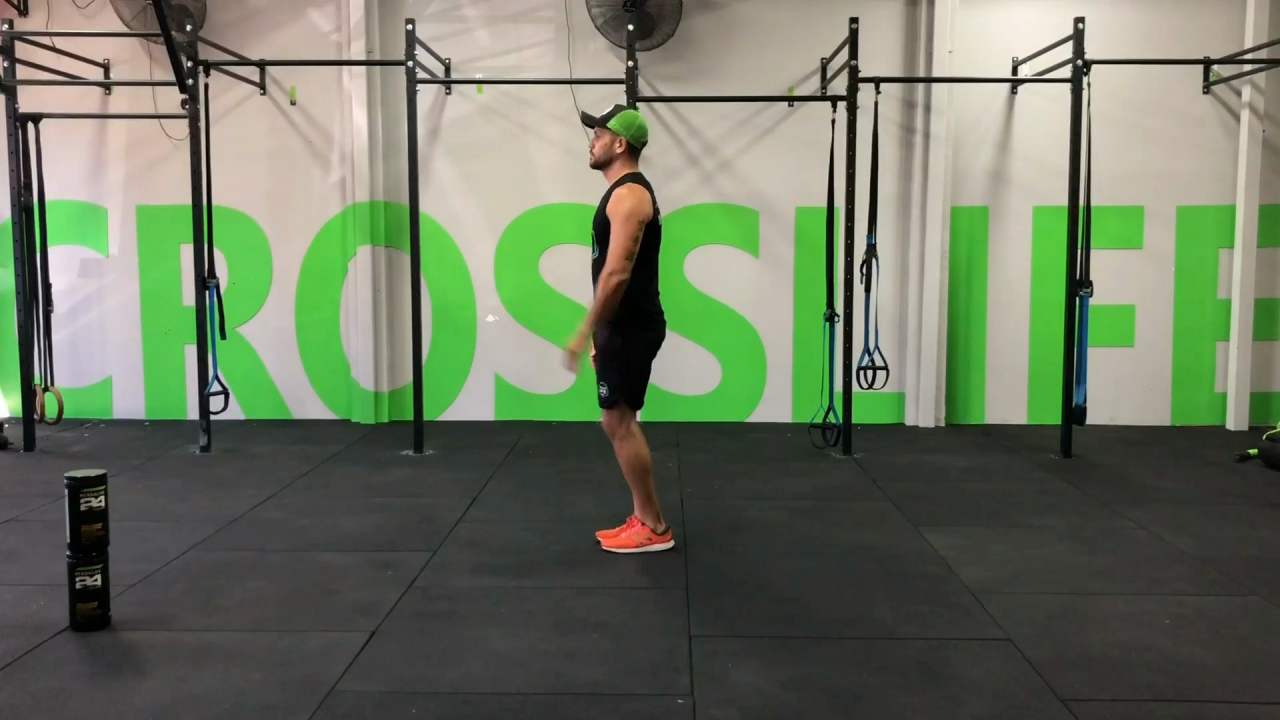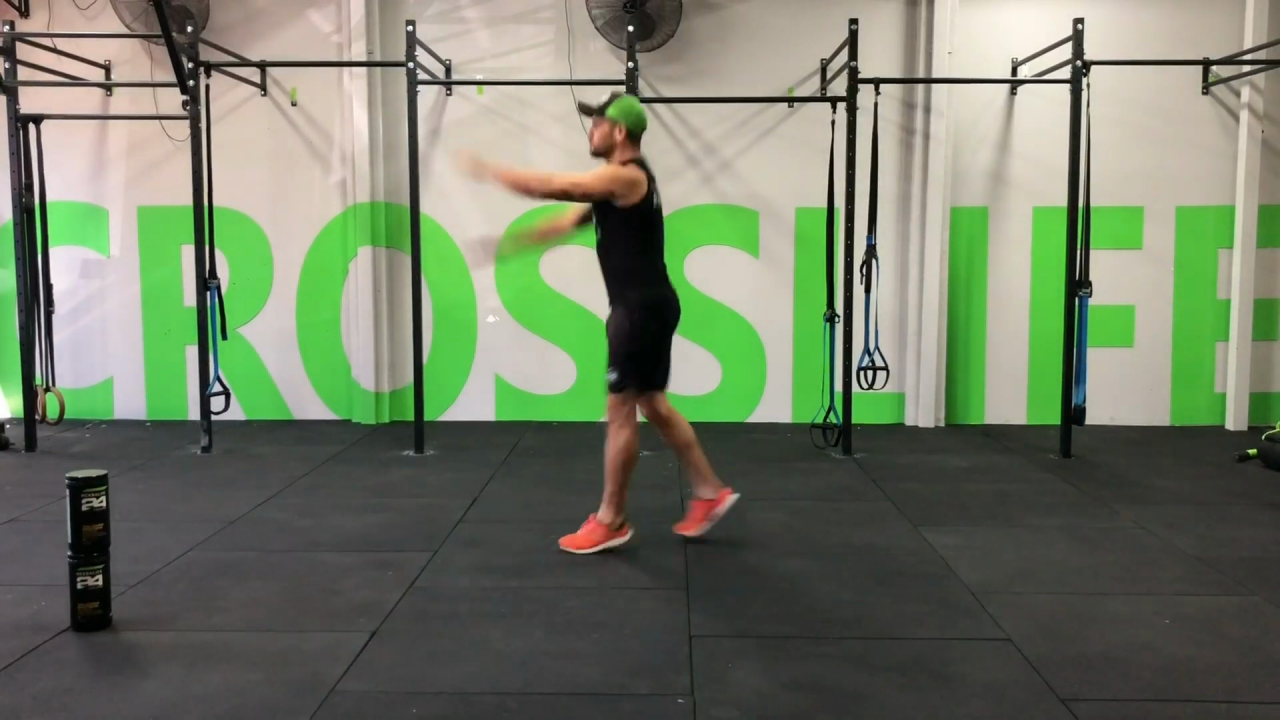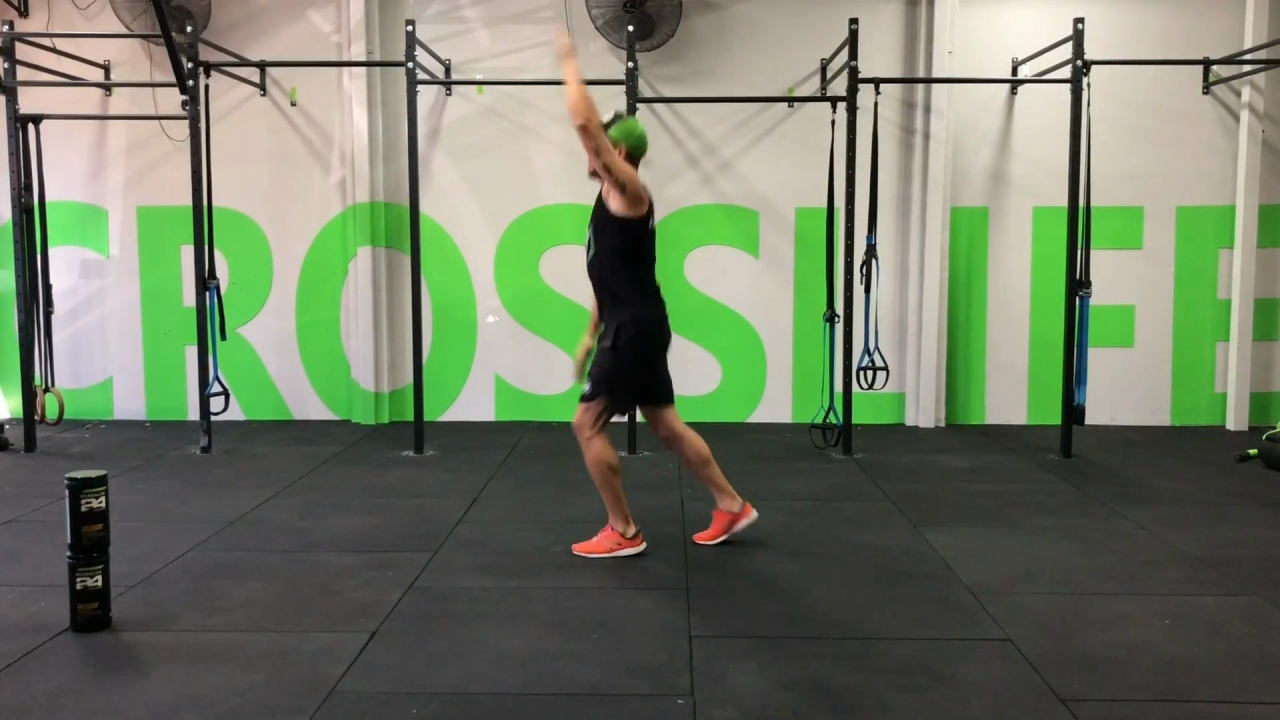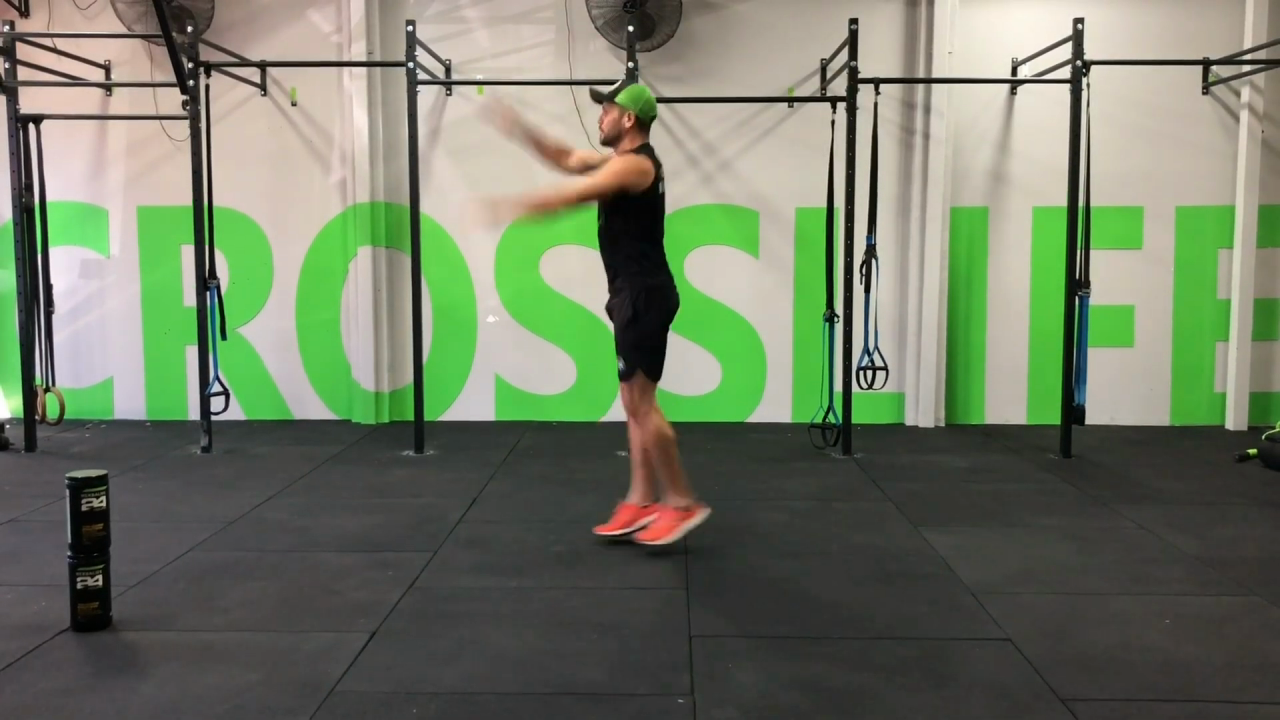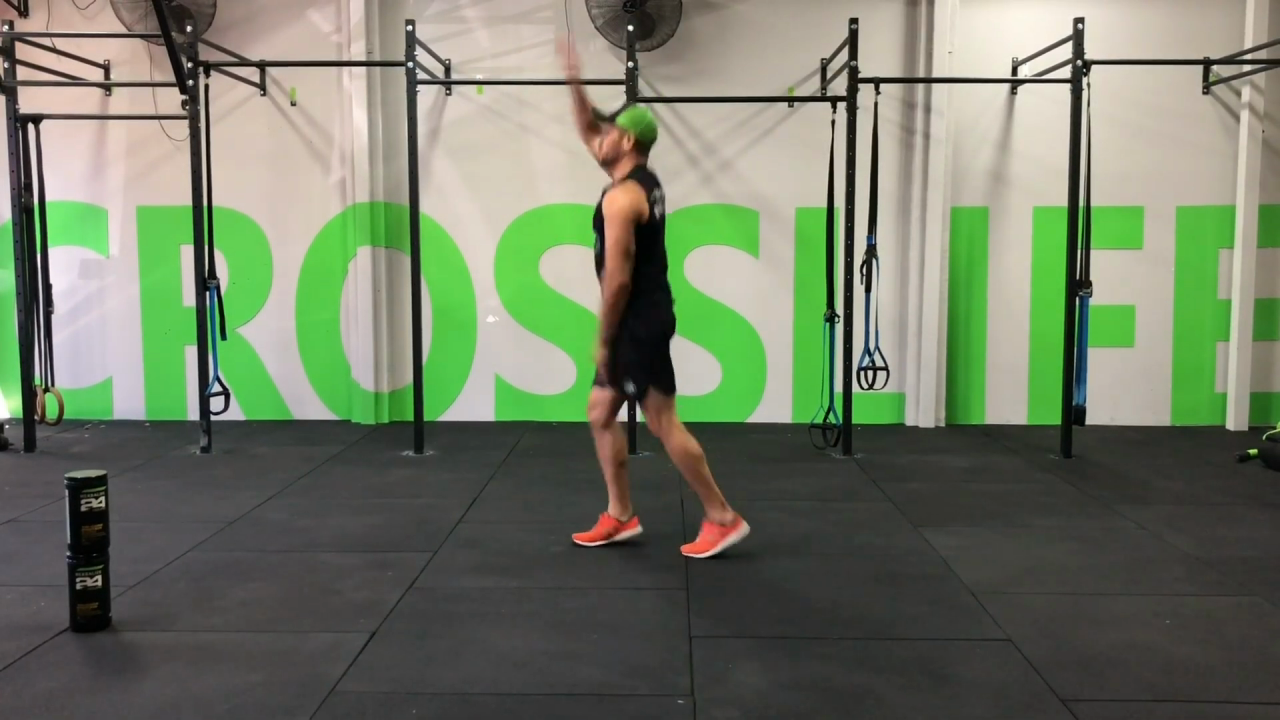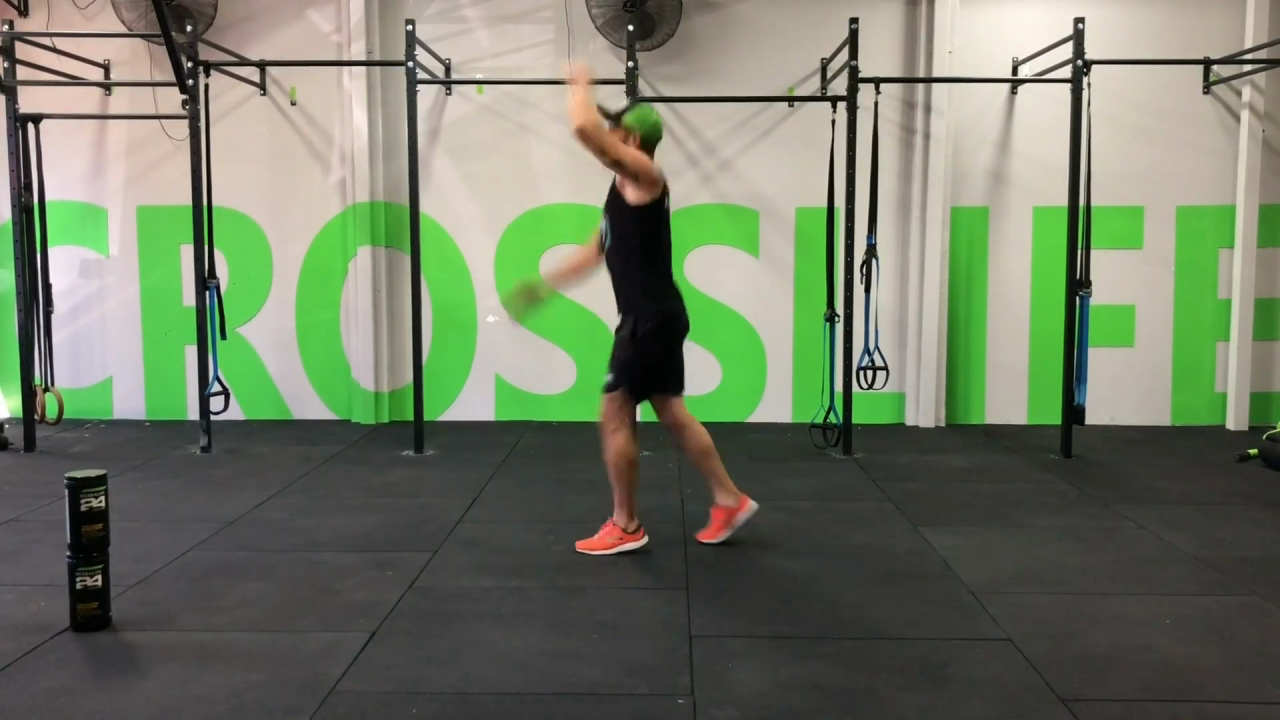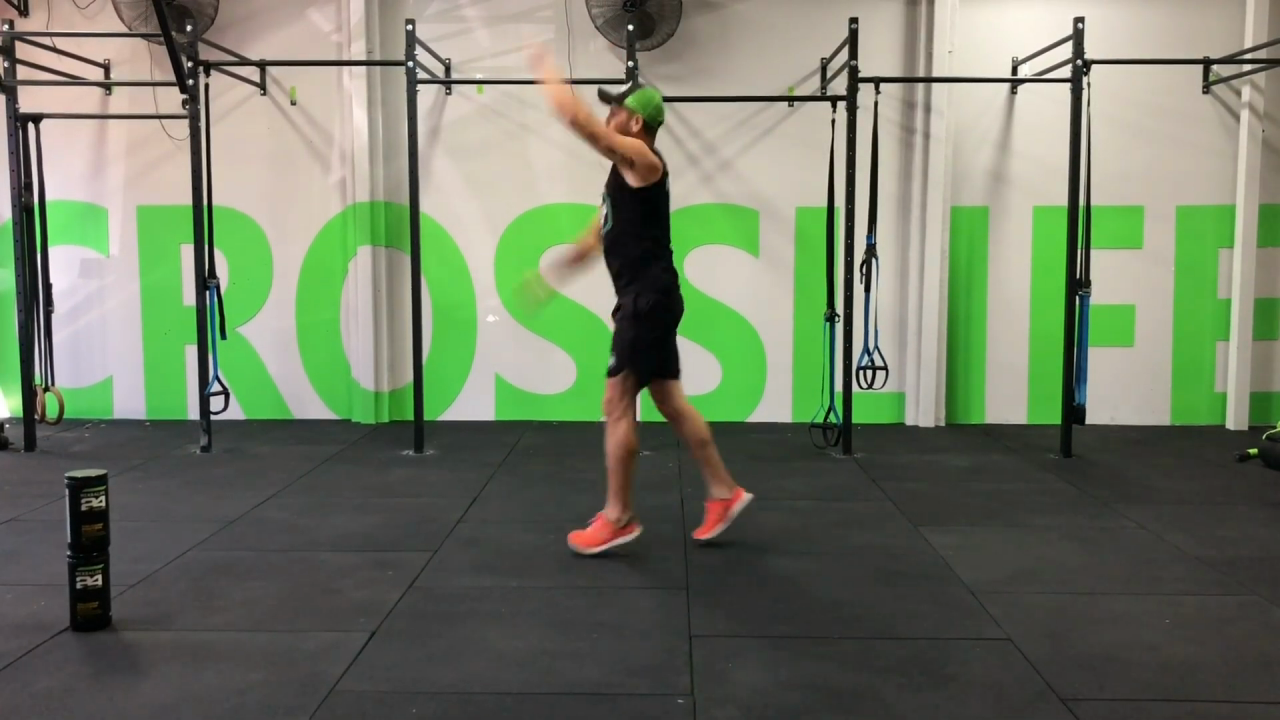
dt=0.7s
person 1, frame 1
left shoulder: (629, 195)
right shoulder: (627, 192)
left elbow: (616, 274)
left wrist: (585, 332)
right wrist: (601, 333)
left hip: (630, 329)
right hip: (626, 327)
left knee: (619, 426)
right knee: (620, 425)
left ankle: (653, 527)
right ankle: (644, 518)
person 1, frame 2
left shoulder: (624, 177)
right shoulder: (624, 179)
left elbow: (546, 186)
right elbow: (567, 219)
left wrist: (489, 172)
left hip: (642, 308)
right hip: (648, 305)
left knee: (620, 415)
right knee: (654, 405)
left ankle: (609, 520)
right ankle: (710, 491)
person 1, frame 3
left shoulder: (628, 192)
right shoulder: (612, 201)
left elbow: (583, 123)
left wrist: (570, 66)
right wrist: (589, 336)
left hip: (631, 330)
right hip: (629, 326)
left knee: (587, 426)
right knee: (666, 425)
left ankle: (622, 532)
right ankle: (731, 508)
person 1, frame 4
left shoulder: (635, 164)
right shoulder: (621, 163)
left elbow: (570, 196)
right elbow: (563, 162)
left wrist: (512, 206)
right wrist: (517, 126)
left hip: (644, 298)
right hip: (634, 297)
left knee: (639, 401)
right knee: (636, 402)
left ankle: (677, 504)
right ankle: (643, 500)
person 1, frame 5
left shoulder: (622, 197)
right shoulder: (637, 183)
left elbow: (617, 274)
right elbow: (589, 133)
left wrist: (603, 339)
right wrist: (575, 80)
left hip: (639, 320)
right hip: (638, 320)
left knee: (663, 424)
right knee: (600, 414)
left ankle: (721, 519)
right ankle: (620, 516)
person 1, frame 6
left shoulder: (641, 176)
right shoulder: (626, 189)
left elbow: (583, 129)
right elbow: (595, 251)
left wrist: (579, 84)
right wrist: (542, 286)
left hip: (651, 321)
right hip: (648, 316)
left knee: (614, 420)
right knee: (674, 418)
left ankle: (624, 525)
right ankle: (728, 503)
person 1, frame 7
left shoulder: (640, 159)
right shoulder: (626, 171)
left elbow: (578, 120)
right elbow: (596, 237)
left wrist: (548, 76)
right wrist: (550, 275)
left hip: (647, 303)
right hip: (643, 302)
left knee: (617, 407)
right knee: (670, 402)
left ankle: (617, 517)
right ankle: (724, 494)
